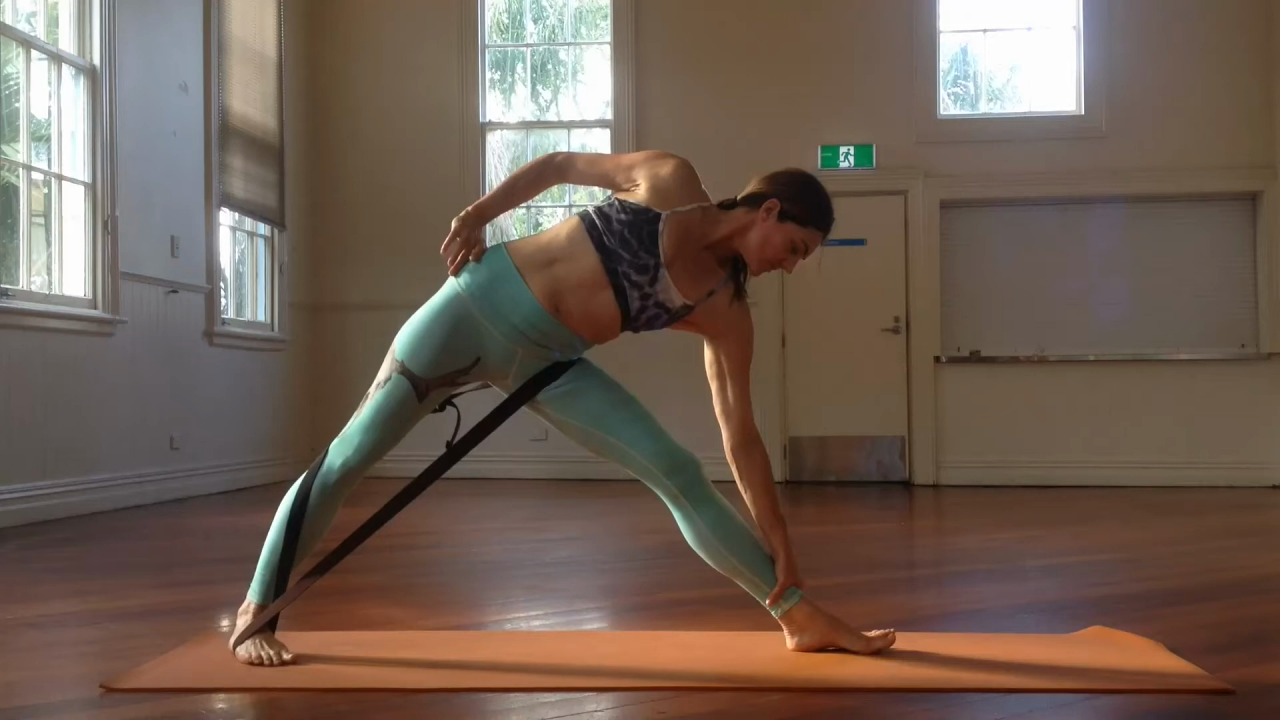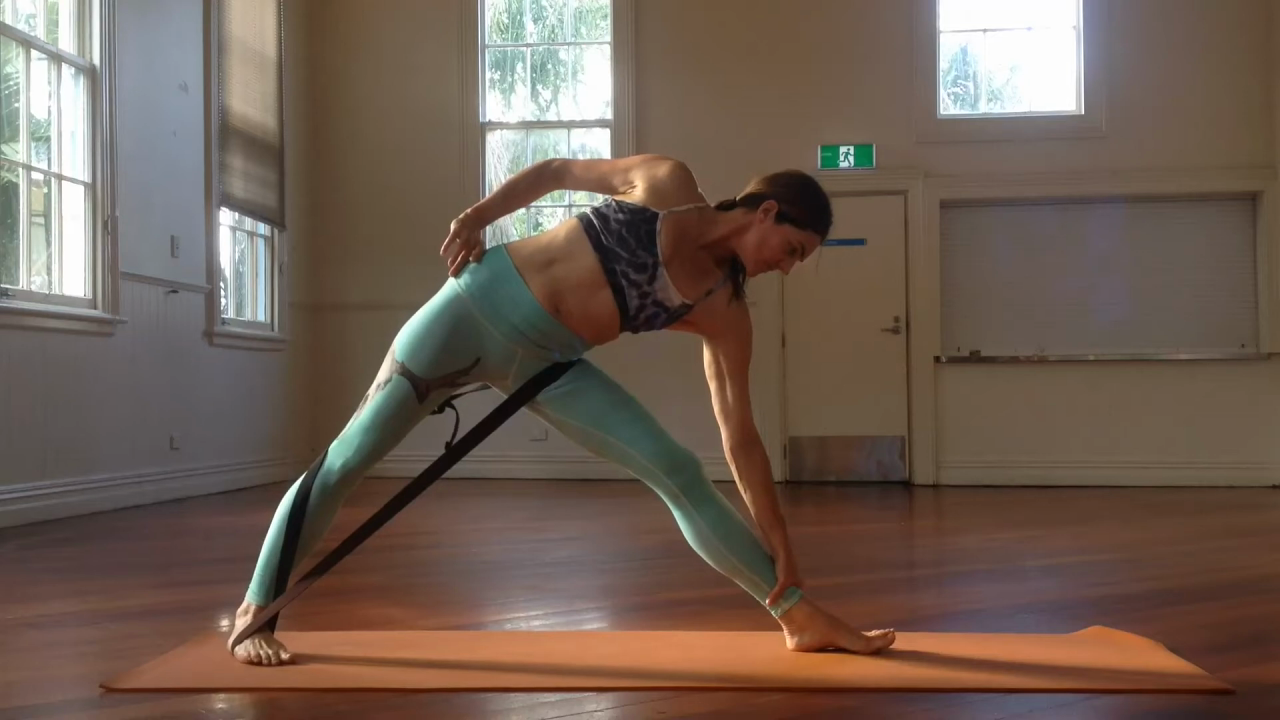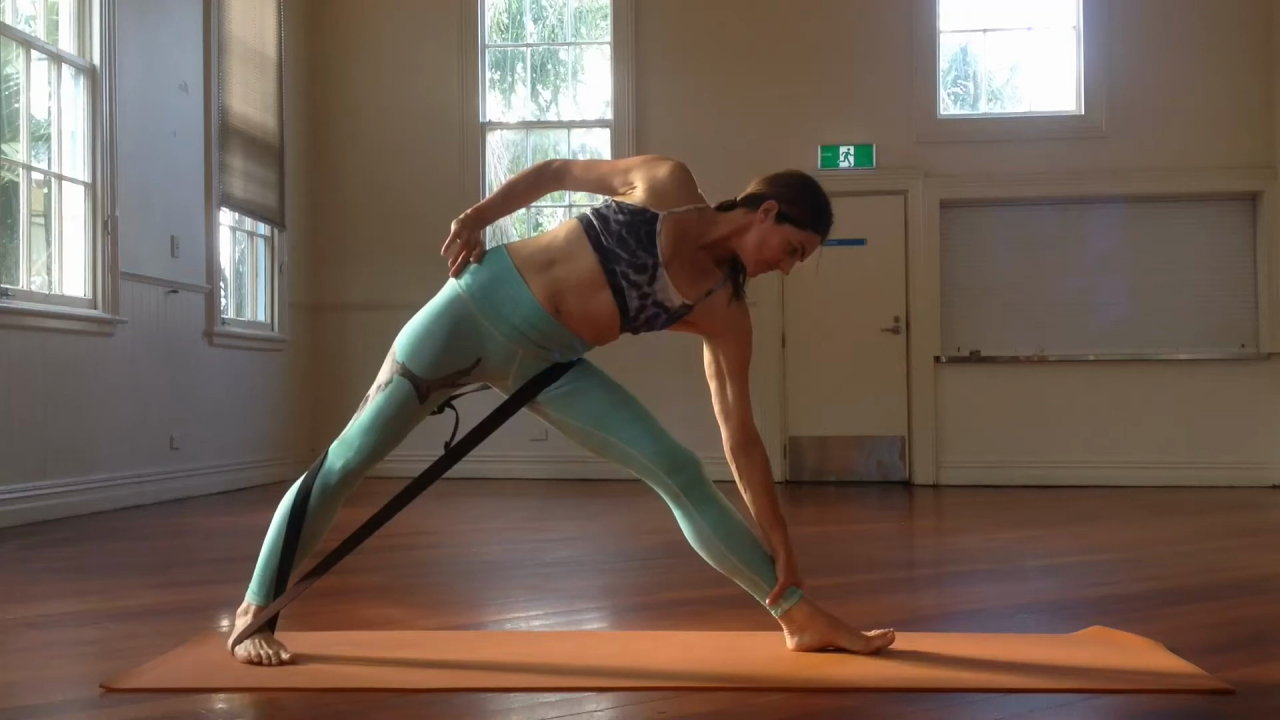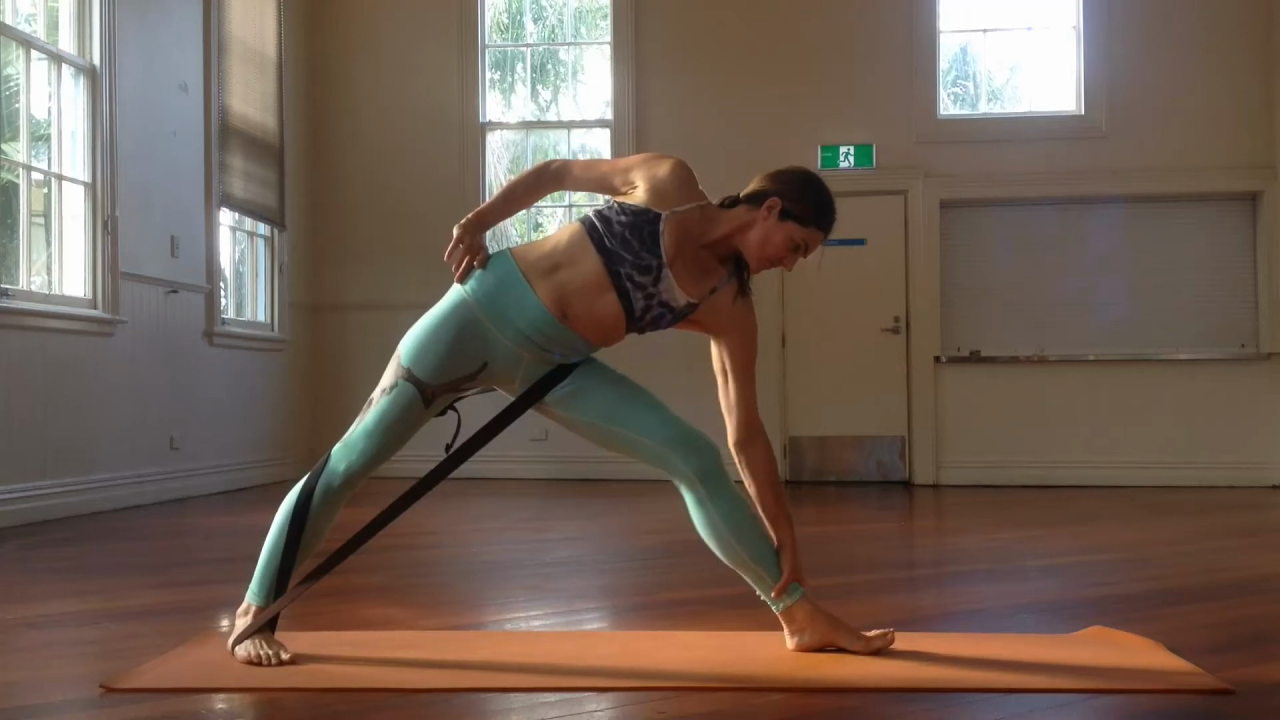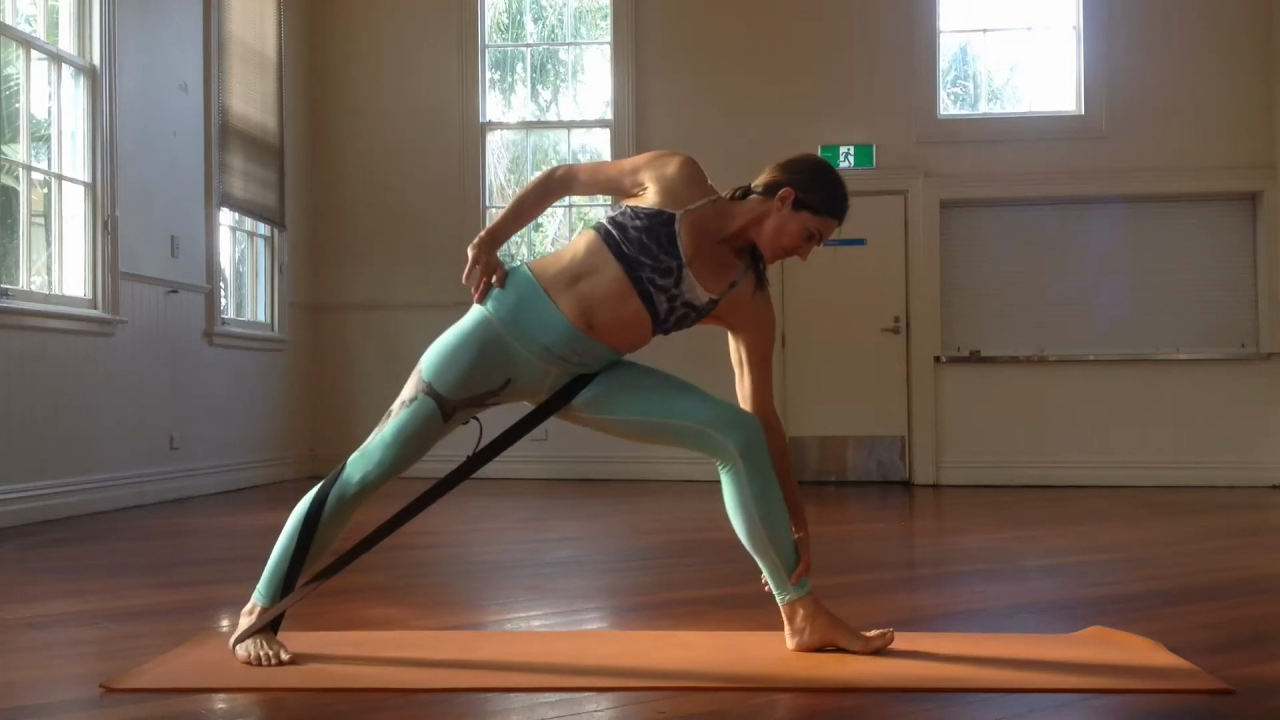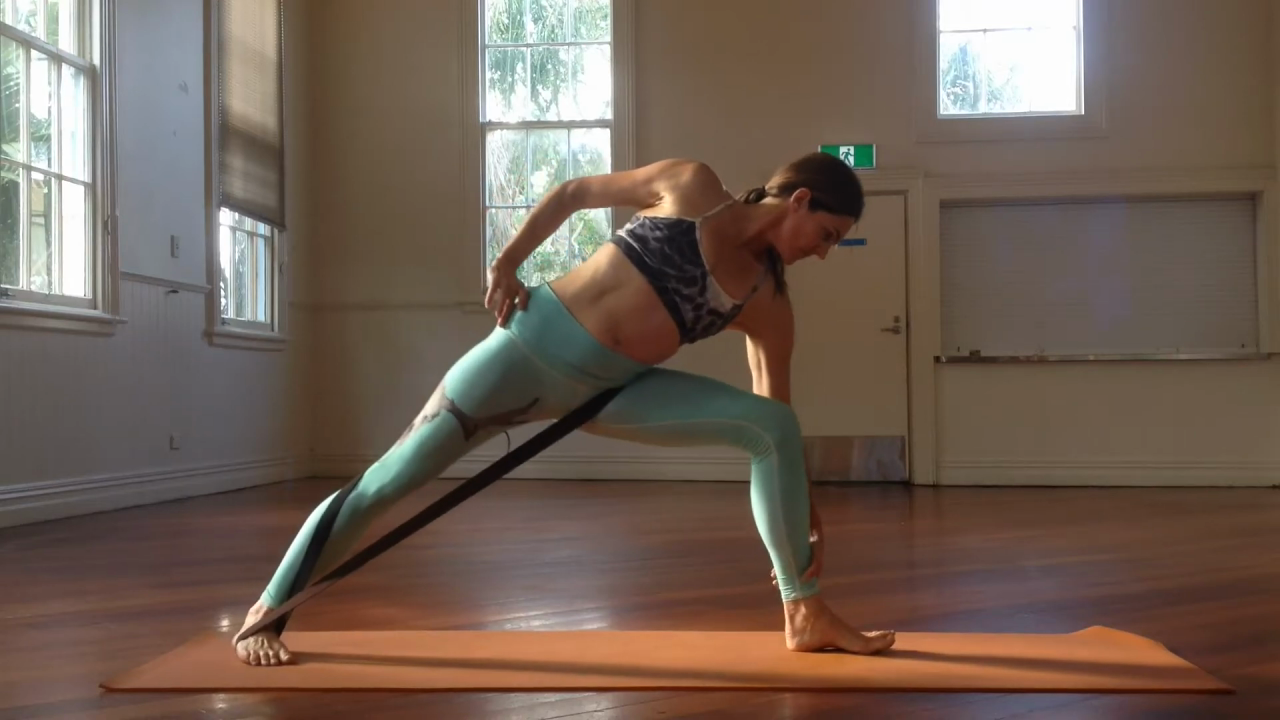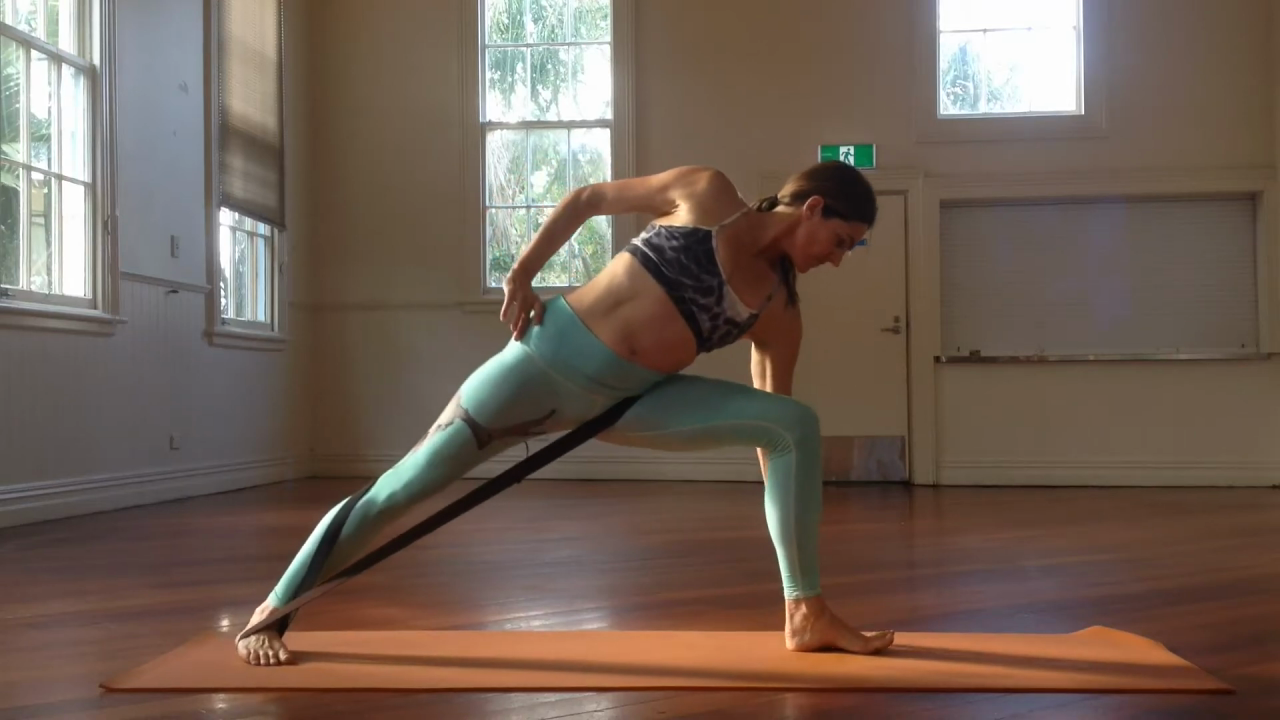
dt=0.3s
person 1, frame 1
left shoulder: (725, 311)
right shoulder: (670, 180)
left elbow: (741, 437)
right elbow: (558, 164)
left wrist: (779, 543)
right wrist: (477, 214)
left hip: (546, 361)
right hip: (475, 304)
left knee: (678, 474)
right knee: (346, 459)
left ankle: (799, 617)
right ankle: (255, 611)
person 1, frame 2
left shoulder: (724, 311)
right shoulder: (668, 184)
left elbow: (740, 437)
right elbow: (556, 171)
left wrist: (780, 544)
right wrist: (475, 218)
left hip: (544, 361)
right hip: (477, 306)
left knee: (678, 471)
right knee: (348, 460)
left ankle: (798, 616)
right ankle: (255, 611)
person 1, frame 3
left shoulder: (724, 312)
right shoulder: (666, 183)
left elbow: (740, 437)
right elbow: (556, 171)
left wrist: (780, 544)
right wrist: (476, 216)
left hip: (546, 361)
right hip: (475, 305)
left knee: (677, 471)
right knee: (348, 459)
left ankle: (799, 616)
right ankle: (254, 610)
person 1, frame 4
left shoulder: (730, 309)
right shoulder: (669, 182)
left elbow: (746, 432)
right elbow: (556, 172)
left wrist: (785, 535)
right wrist: (477, 222)
left hip: (551, 363)
right hip: (482, 311)
left knee: (696, 459)
right knee: (349, 463)
left ankle: (798, 615)
right ankle: (254, 613)
person 1, frame 5
left shoulder: (748, 301)
right shoulder: (677, 178)
left elbow: (762, 415)
right elbow: (562, 177)
left wrist: (795, 517)
right wrist: (489, 239)
left hip: (578, 375)
right hip: (505, 324)
left knee: (741, 435)
right knee: (366, 472)
left ankle: (801, 613)
right ankle: (258, 612)
person 1, frame 6
left shoulder: (768, 305)
right shoulder: (691, 186)
left elbow: (777, 413)
right elbow: (574, 192)
left wrist: (808, 521)
right wrist: (507, 260)
left hip: (606, 389)
right hip: (528, 345)
left knee: (773, 429)
right knee: (384, 484)
left ankle: (804, 613)
right ankle: (266, 613)
person 1, frame 7
left shoulder: (779, 313)
right shoulder: (707, 193)
left elbow: (769, 429)
right elbow: (587, 197)
left wrist: (794, 542)
right wrist: (522, 273)
left hip: (622, 401)
right hip: (547, 356)
left knee: (797, 423)
right knee: (398, 491)
left ankle: (806, 614)
right ankle: (272, 611)
